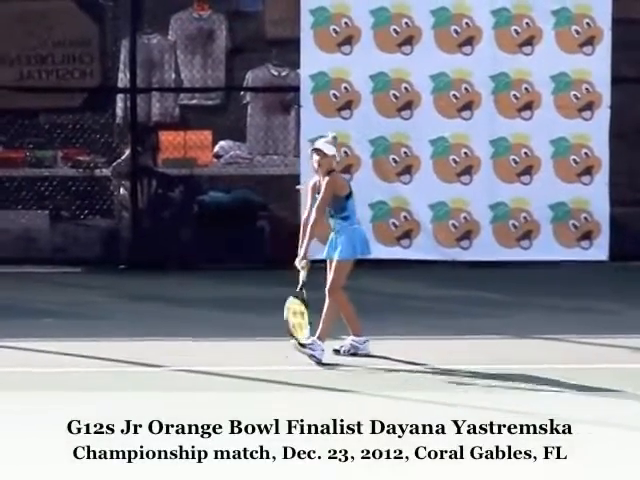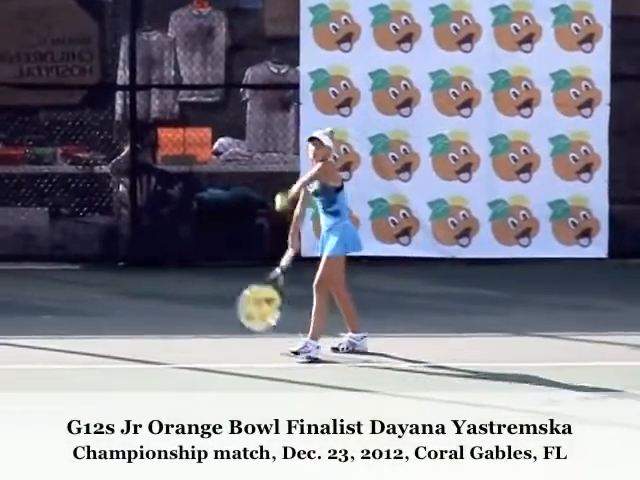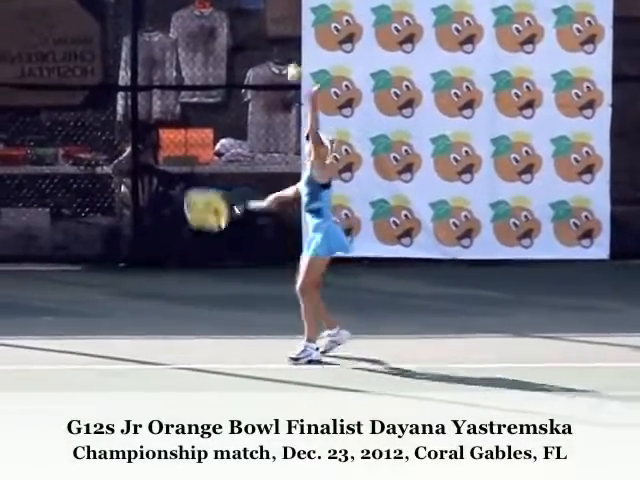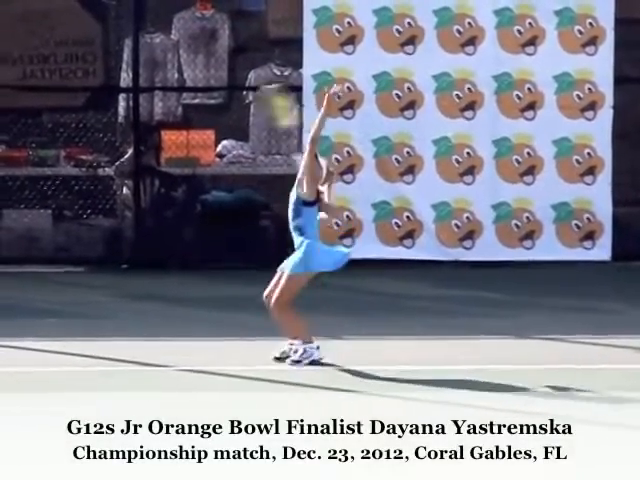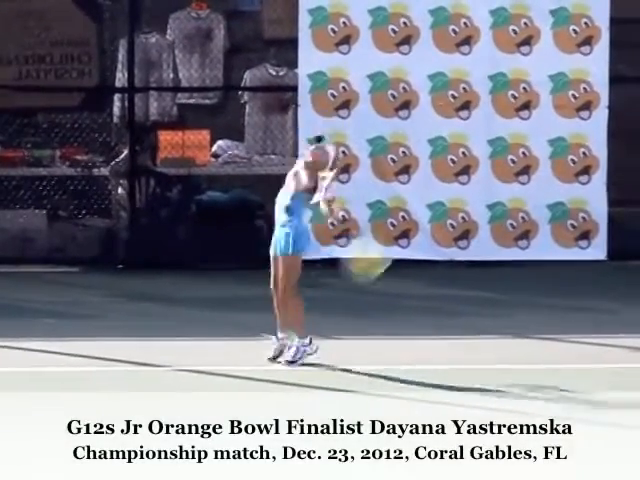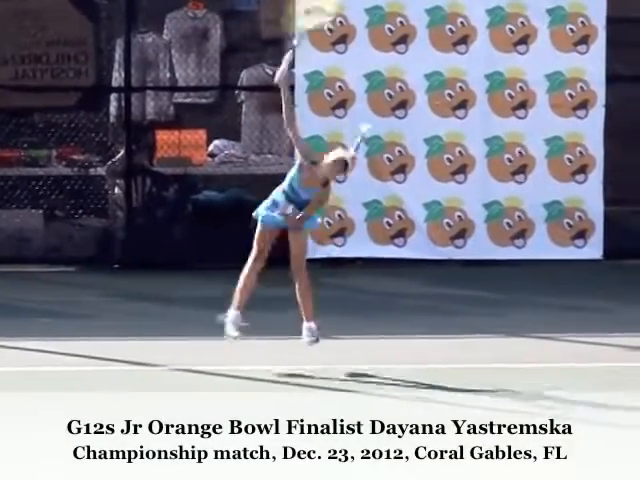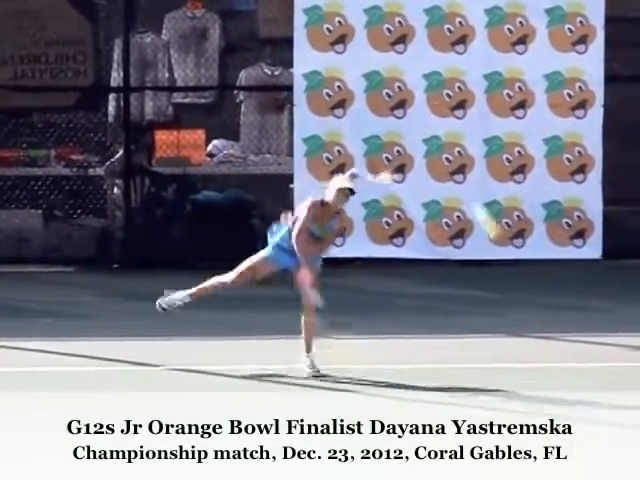
dt=0.2s
person 1, frame 1
left shoulder: (333, 180)
right shoulder: (314, 184)
left elbow: (317, 217)
right elbow: (307, 218)
left wrist: (304, 250)
right wrist: (303, 253)
left hip: (349, 236)
right hip: (338, 237)
left knee: (332, 289)
right knee: (337, 290)
left ankle: (317, 343)
right ankle: (359, 339)
person 1, frame 2
left shoulder: (326, 169)
right shoulder: (311, 175)
left elbow: (303, 183)
right elbow: (300, 208)
left wrist: (291, 194)
right wrist: (293, 235)
left hip: (338, 232)
right hip: (329, 232)
left knee: (320, 285)
right knee: (337, 287)
left ankle: (312, 344)
right ankle: (356, 336)
person 1, frame 3
left shoulder: (320, 166)
right shoulder: (309, 171)
left elbow: (315, 135)
right elbow: (297, 190)
left wrist: (313, 106)
right wrist: (276, 197)
left hip: (323, 234)
right hip: (315, 235)
left knee: (304, 289)
right knee: (308, 289)
left ankle: (311, 347)
right ankle: (334, 331)
person 1, frame 4
left shoulder: (308, 187)
right shoulder: (317, 194)
left elbow: (312, 146)
left wrist: (324, 111)
left hip: (306, 252)
right hip: (303, 251)
left knee: (278, 305)
right knee: (270, 299)
left ankle: (309, 347)
right ankle: (297, 342)
person 1, frame 5
left shoulder: (312, 179)
right shoulder: (300, 169)
left hip: (293, 233)
right hip: (283, 230)
left knee: (287, 290)
right knee: (277, 288)
left ankle: (303, 341)
right ankle: (285, 337)
person 1, frame 6
left shoulder: (324, 191)
right shoulder: (307, 164)
left elbow: (302, 219)
right elbow: (290, 128)
left wrist: (294, 218)
right wrist: (283, 85)
left hip: (297, 218)
right hip: (274, 209)
left knee: (299, 271)
right knee: (257, 259)
left ankle: (309, 325)
right ankle: (235, 313)
person 1, frame 7
left shoulder: (337, 220)
right shoulder: (314, 206)
left elbow: (319, 248)
right elbow: (298, 237)
right wrist: (305, 264)
left hip: (304, 257)
right hip: (283, 249)
left knee: (310, 305)
right knee: (232, 280)
left ankle: (308, 357)
right ankle: (185, 295)
